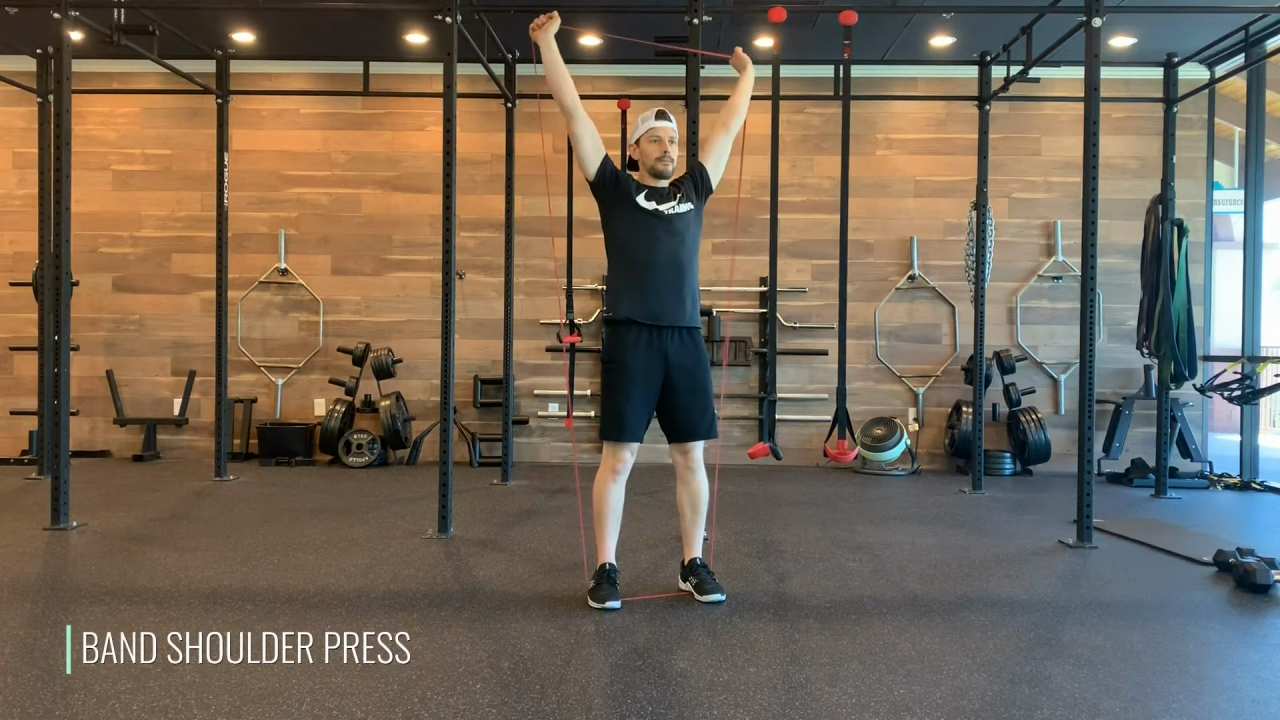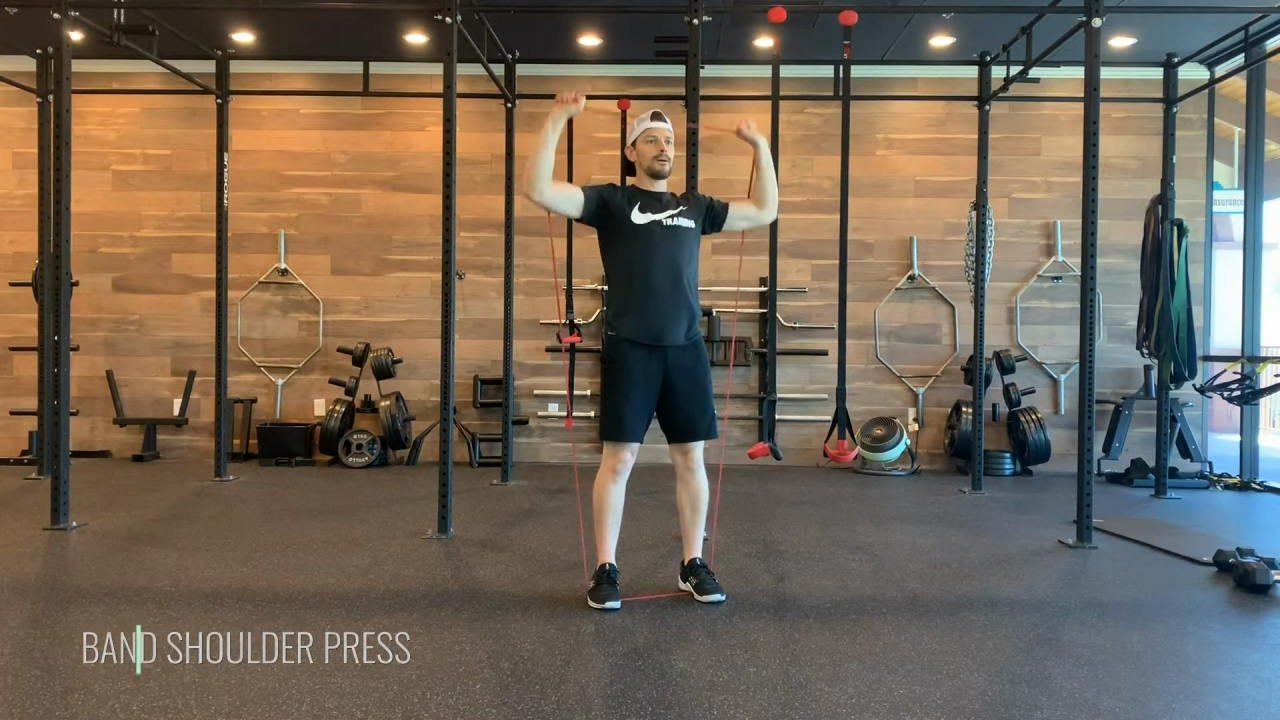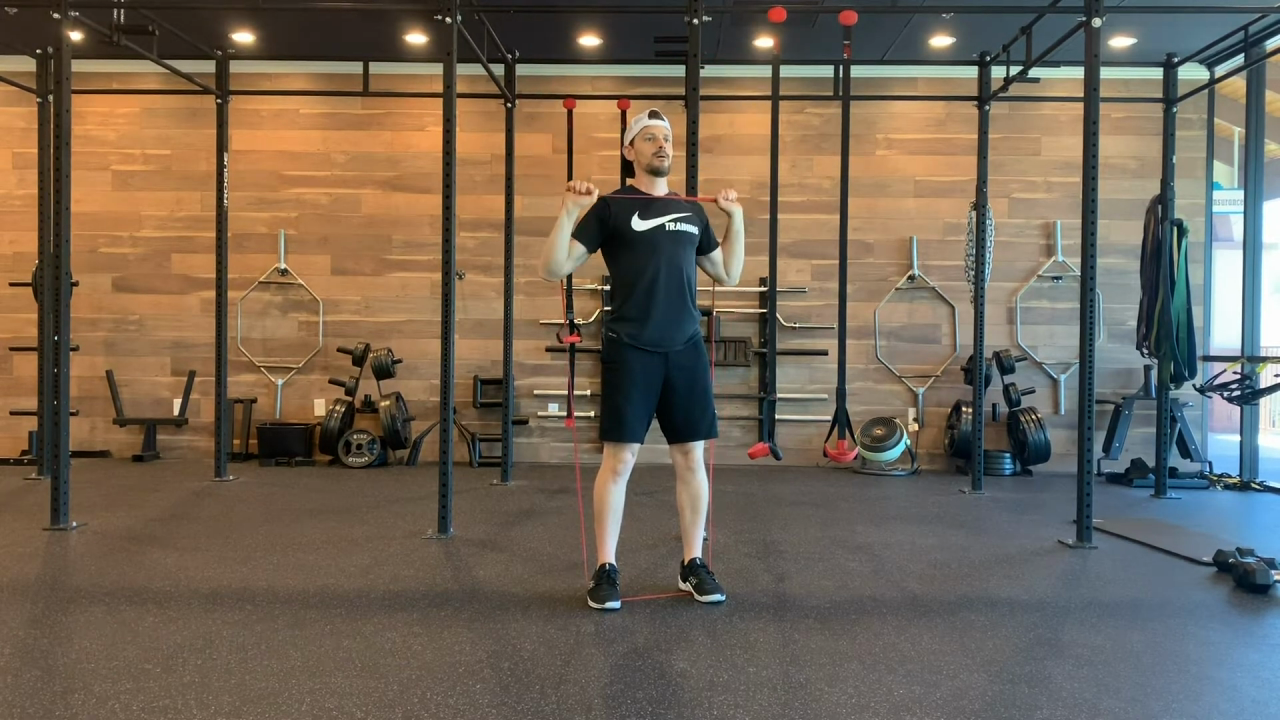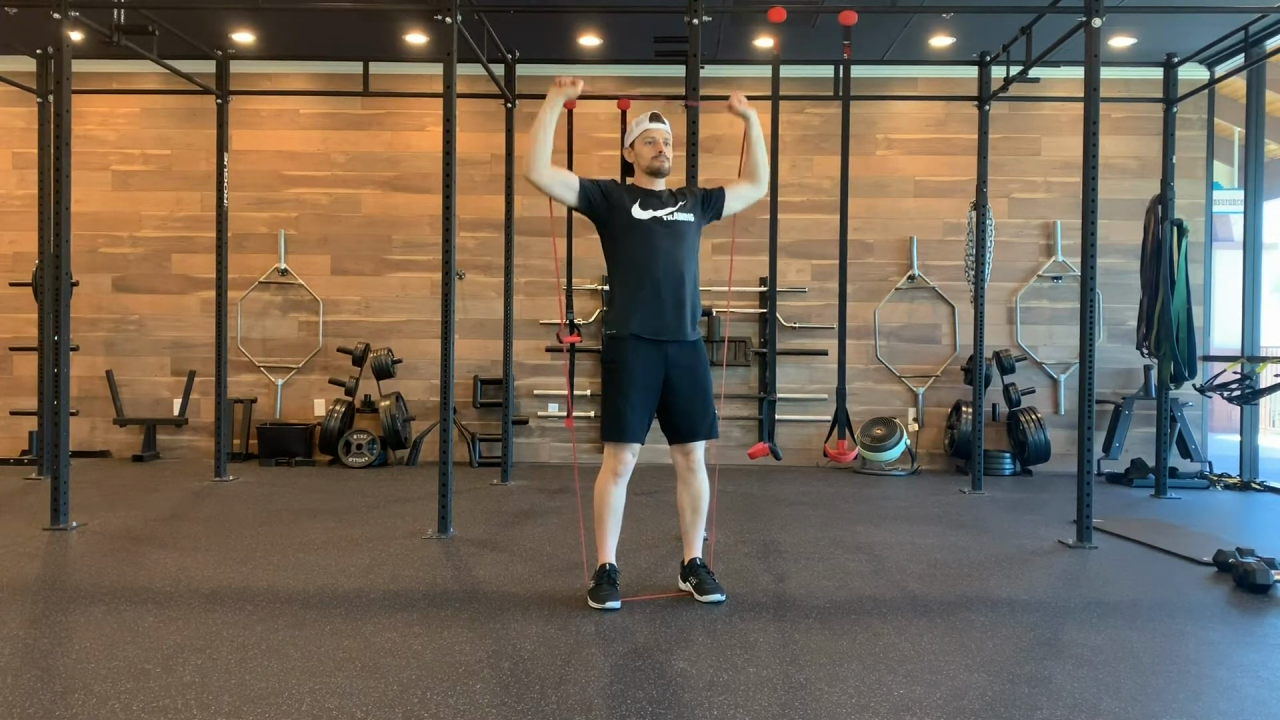
dt=0.5s
person 1, frame 1
left shoulder: (694, 190)
right shoulder: (614, 188)
left elbow: (729, 127)
right elbow: (573, 112)
left wrist: (746, 72)
right wrist: (547, 43)
left hip: (686, 340)
right hip: (630, 340)
left knee: (691, 457)
right knee: (618, 458)
left ankle: (693, 563)
right ankle: (605, 569)
person 1, frame 2
left shoulder: (695, 207)
right shoulder: (610, 202)
left elbow: (765, 210)
right elbow: (537, 188)
left wrist: (759, 145)
right wrist: (557, 116)
left hip: (686, 348)
right hip: (629, 349)
left knee: (691, 458)
right knee: (618, 459)
left ankle: (693, 563)
right ankle: (605, 569)
person 1, frame 3
left shoulder: (692, 211)
right shoulder: (610, 208)
left elbow: (727, 274)
right elbow: (552, 268)
left wrist: (735, 218)
right wrist: (567, 211)
left hip: (687, 348)
right hip: (630, 349)
left knee: (691, 458)
right knee: (619, 460)
left ankle: (693, 564)
right ankle: (606, 570)
person 1, frame 4
left shoulder: (693, 202)
right shoulder: (609, 198)
left elbow: (757, 185)
right elbow: (536, 172)
left wrist: (750, 119)
right wrist: (554, 102)
left hip: (686, 346)
right hip: (630, 347)
left knee: (691, 457)
right knee: (619, 459)
left ankle: (692, 564)
right ankle: (605, 569)
